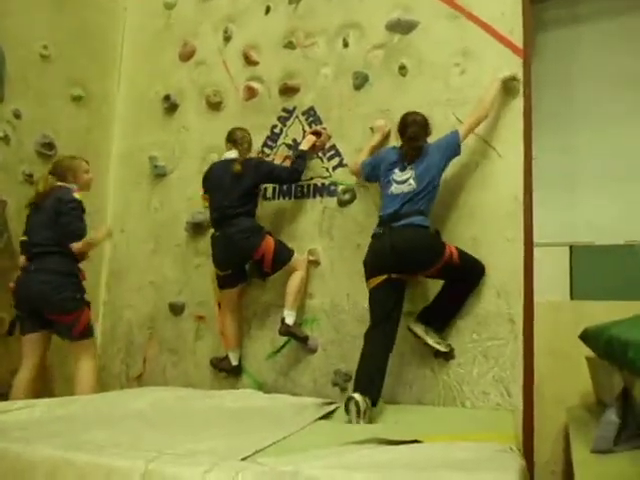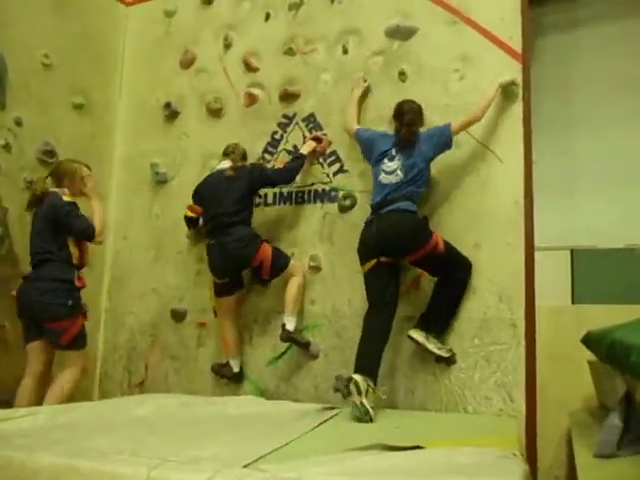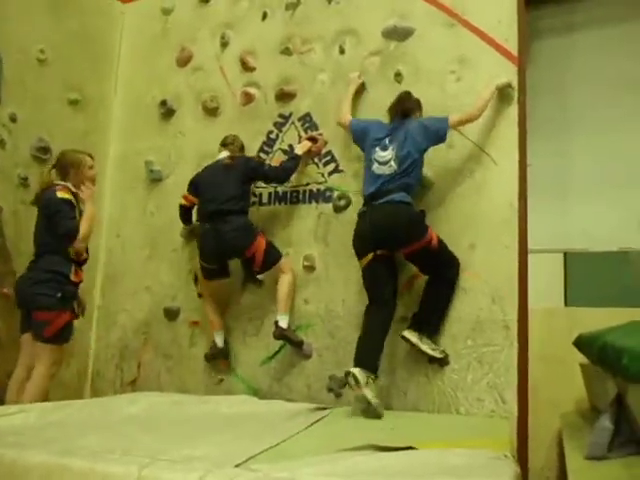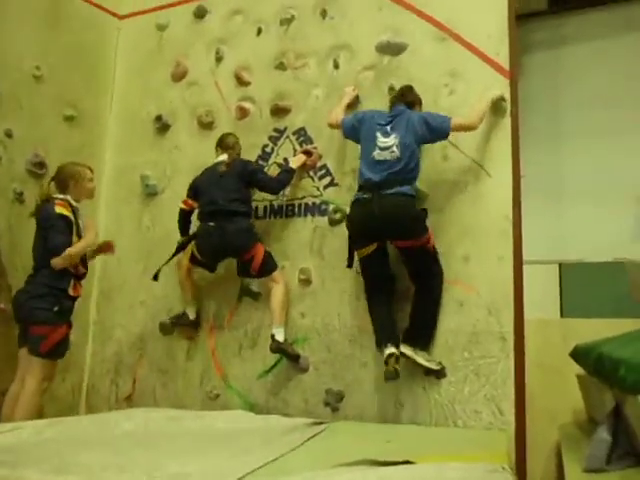
dt=0.4s
person 1, frame 1
left shoulder: (386, 158)
right shoulder: (437, 152)
left elbow: (355, 169)
right elbow: (478, 117)
left wrist: (377, 138)
right wrist: (499, 83)
left hip: (380, 247)
right hip: (415, 240)
left knee: (381, 327)
right knee: (472, 271)
left ankle: (362, 394)
right ankle: (429, 323)
person 1, frame 2
left shoulder: (376, 141)
right shoulder: (427, 141)
left elbow: (350, 124)
right elbow: (474, 117)
left wrist: (358, 93)
right wrist: (498, 87)
left hip: (372, 232)
right hip: (405, 225)
left knee: (379, 309)
right knee: (458, 268)
left ankle: (362, 378)
right ankle: (427, 329)
person 1, frame 3
left shoulder: (371, 130)
right shoulder: (419, 129)
left elbow: (343, 118)
right elbow: (471, 114)
left wrist: (353, 88)
right wrist: (494, 88)
left hip: (366, 224)
right hip: (399, 217)
left knee: (380, 302)
right knee: (446, 267)
left ankle: (362, 370)
right ankle: (421, 329)
person 1, frame 4
left shoulder: (367, 119)
right shoulder: (419, 120)
left elbow: (333, 120)
right elbow: (471, 123)
left wrist: (347, 99)
right wrist: (490, 100)
left hip: (363, 210)
right hip: (400, 207)
left knee: (377, 287)
right knee: (429, 277)
left ankle: (389, 345)
right ankle: (416, 344)
person 2, frame 1
left shoulder: (38, 204)
right shoulder: (68, 197)
left elbow: (24, 254)
right elbow: (77, 245)
left wrist: (20, 289)
right wrist: (100, 236)
left hip: (28, 284)
right hip: (57, 284)
left knee: (30, 364)
right knee: (86, 355)
person 2, frame 2
left shoulder: (46, 205)
right shoulder: (60, 202)
right elbow: (96, 235)
right wrist: (94, 199)
left hip: (32, 292)
right hip: (54, 294)
left knee: (35, 371)
right knee: (75, 367)
person 2, frame 3
left shoulder: (58, 199)
right shoulder: (60, 196)
right elbow: (79, 243)
left wrist: (74, 294)
right wrist: (89, 204)
left hip: (36, 286)
right hip: (50, 288)
left knee: (27, 364)
right knee: (47, 365)
person 2, frame 4
left shoulder: (61, 211)
right shoulder: (58, 209)
right elbow: (57, 260)
left wrist: (94, 249)
right wrist: (88, 241)
left hip: (36, 300)
right hip: (48, 302)
left knee: (24, 378)
right knee: (39, 379)
person 3, frame 1
left shoulder: (213, 170)
right shoulder: (255, 166)
right elbow: (292, 174)
right wrist: (304, 148)
left hip: (220, 242)
right hip: (247, 235)
left knee: (228, 306)
right knee: (299, 264)
left ankle: (232, 361)
right ankle: (289, 322)
person 3, frame 2
left shoulder: (205, 183)
right shoulder: (249, 173)
left elbow: (191, 220)
right elbow: (285, 175)
left wrist: (201, 226)
right wrist: (304, 151)
left hip: (217, 251)
right hip: (244, 243)
left knee: (226, 314)
right knee: (296, 272)
left ankle: (233, 367)
right ankle: (289, 327)
person 3, frame 3
left shoulder: (202, 175)
right shoulder: (245, 164)
left elbow: (185, 207)
right elbow: (280, 175)
left wrist: (189, 225)
right wrist: (299, 151)
left hip: (209, 238)
right hip: (238, 231)
left knee: (207, 291)
right knee: (286, 269)
left ankle: (219, 345)
right ankle: (282, 325)
person 3, frame 4
left shoulder: (201, 177)
right shoulder: (244, 167)
left elbow: (185, 212)
right elbow: (274, 186)
left wrist: (185, 237)
right wrist: (293, 165)
left hip: (210, 235)
right hip: (240, 233)
left knee: (183, 264)
right knee: (277, 279)
left ankle: (191, 317)
right ankle: (278, 338)
